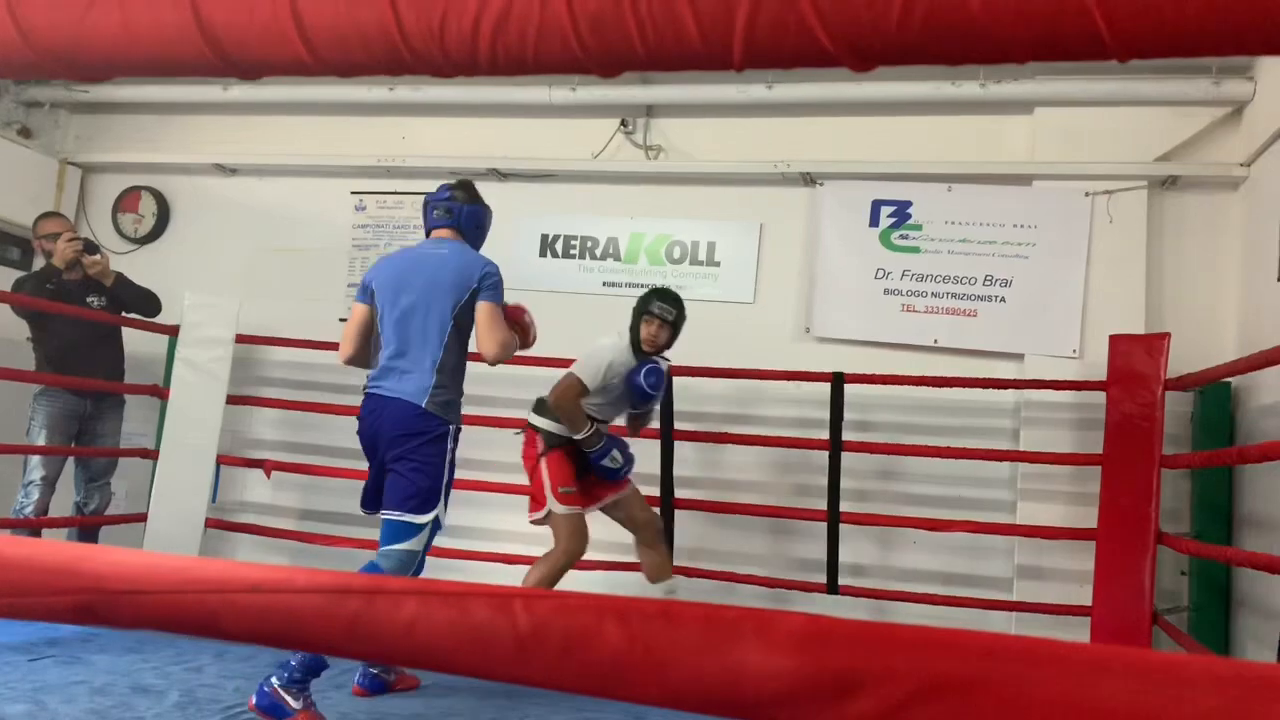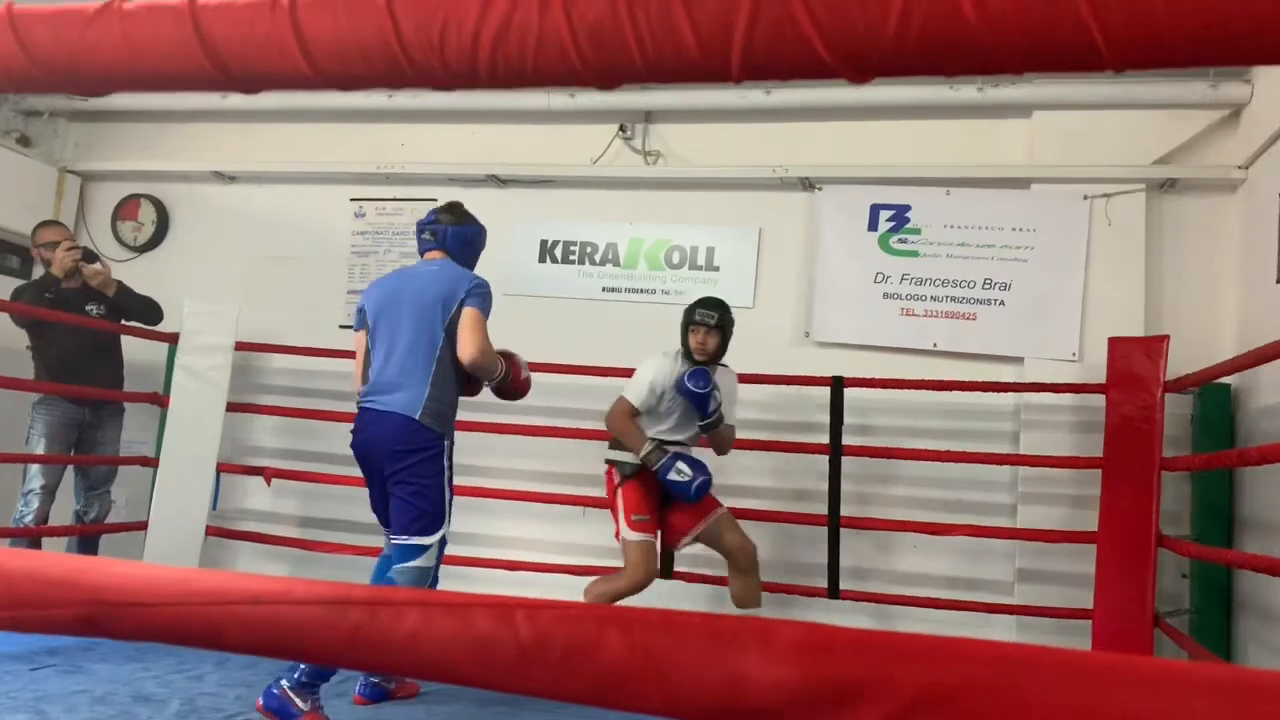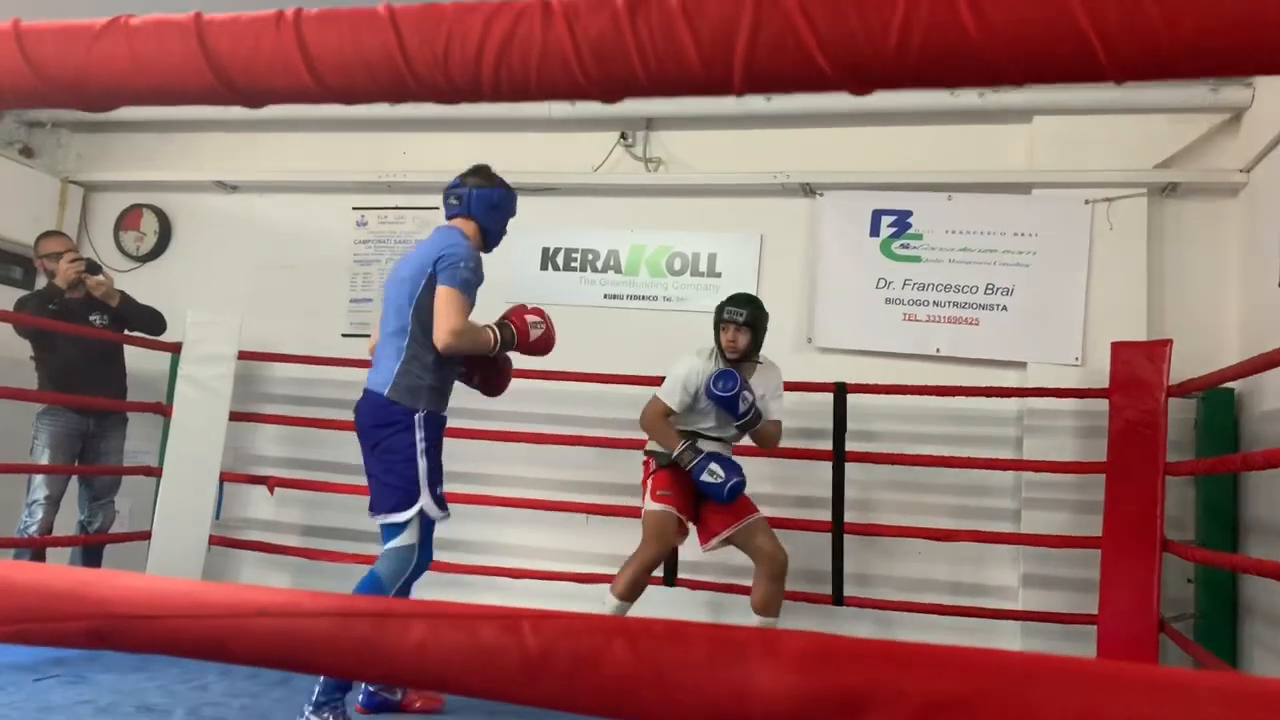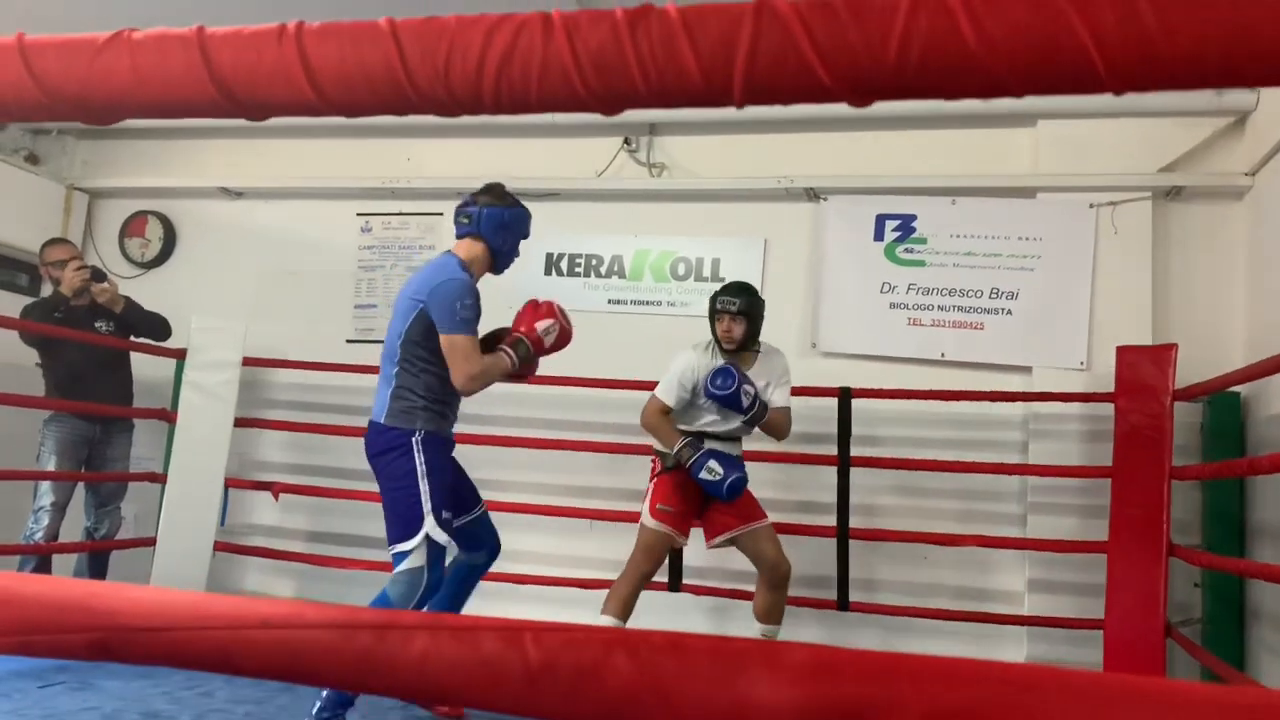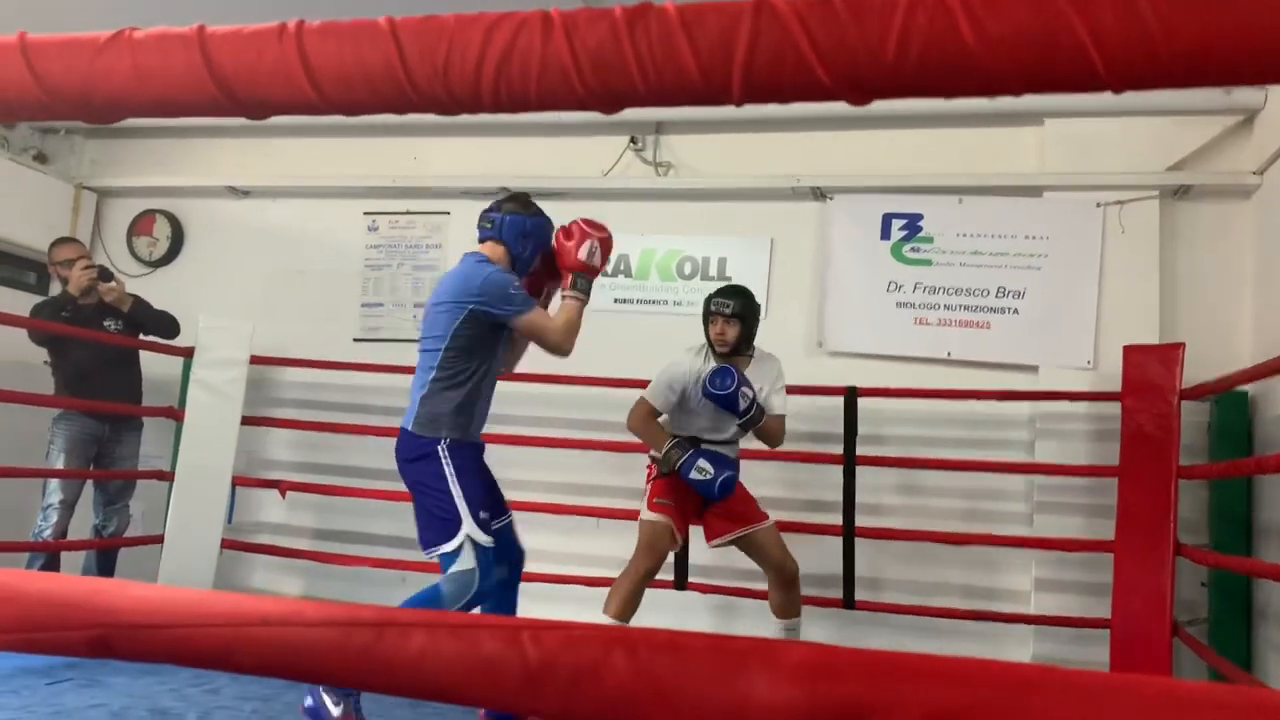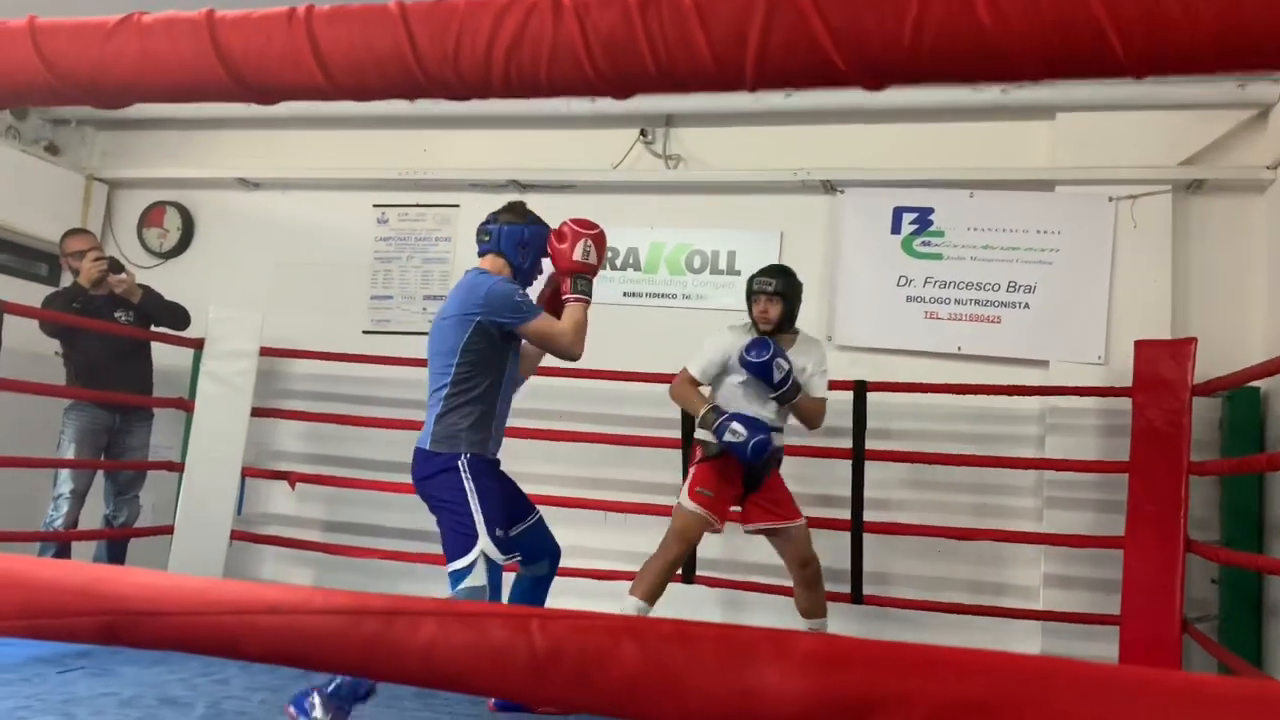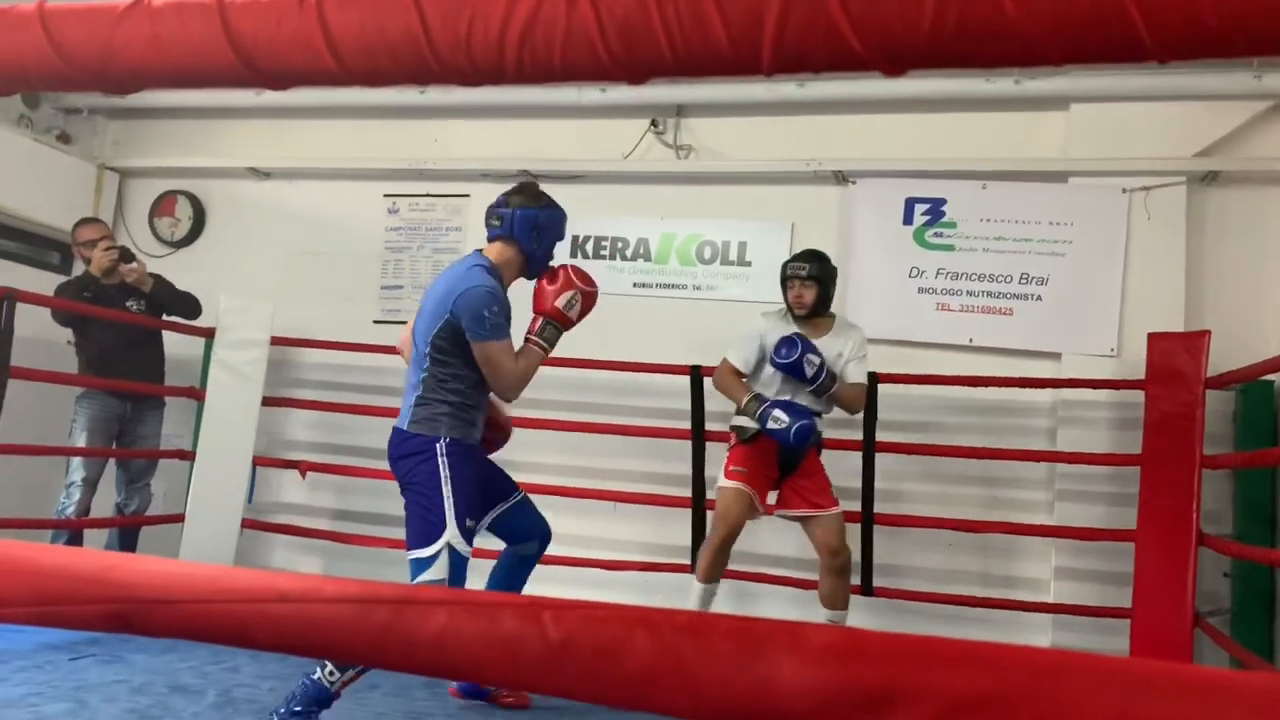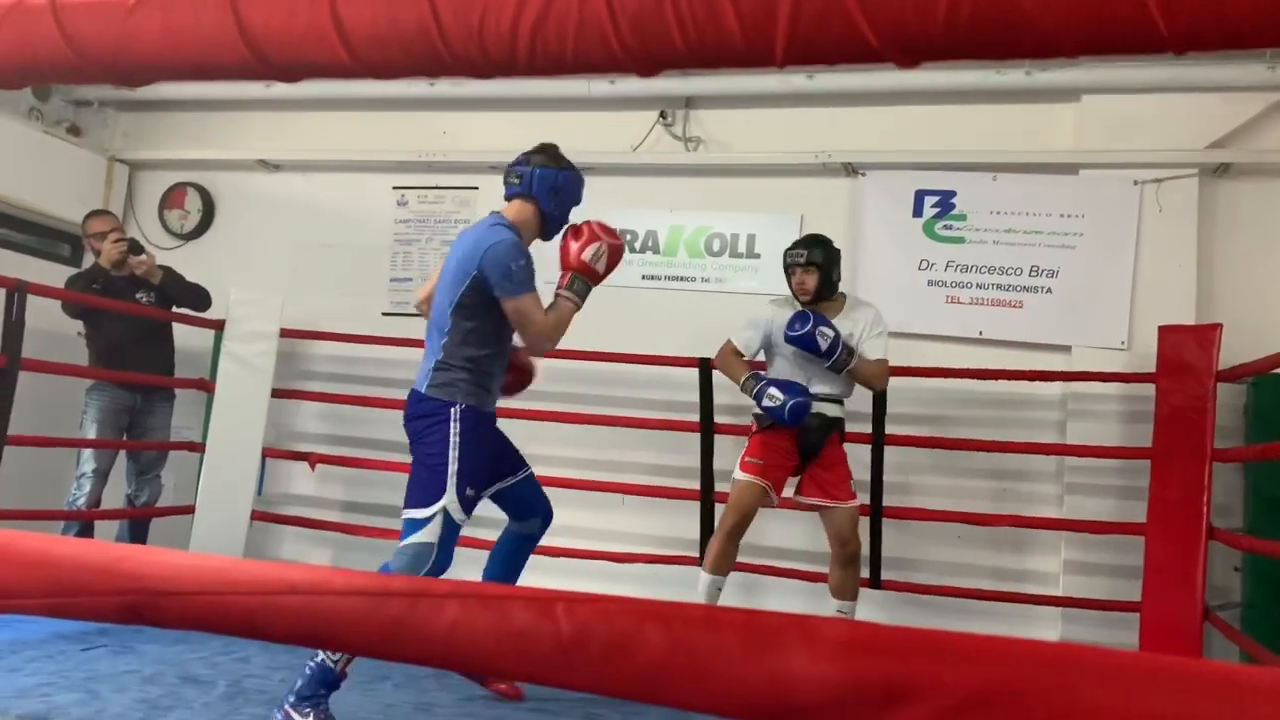
dt=0.2s
person 1, frame 1
left shoulder: (382, 267)
right shoulder: (482, 270)
left elbow: (349, 352)
right elbow: (492, 351)
right wrist: (514, 333)
left hip: (377, 410)
right hip: (426, 419)
left knee: (407, 539)
right knee: (397, 558)
left ankle: (377, 665)
person 1, frame 2
left shoulder: (378, 289)
right shoulder: (469, 285)
left elbow: (362, 376)
right elbow: (471, 354)
right wrist: (503, 371)
left hip: (370, 427)
right hip: (421, 433)
left knee: (403, 546)
right knee: (411, 575)
left ankle: (378, 674)
person 1, frame 3
left shoulder: (420, 254)
right shoulder: (459, 253)
right elbow: (448, 337)
left wrist: (465, 368)
right wrist: (505, 335)
left hip: (382, 407)
right hip: (406, 412)
left knee: (405, 545)
right knee: (405, 556)
person 1, frame 4
left shoulder: (440, 274)
right shoulder: (455, 284)
right elbow: (466, 379)
left wrist: (495, 350)
right wrist: (520, 350)
left hip: (418, 438)
right hip: (408, 438)
left knee: (480, 544)
right knee: (416, 577)
person 1, frame 5
left shoulder: (471, 277)
right shoulder: (491, 279)
left elbow: (500, 357)
right elbow: (559, 342)
left wrist: (534, 304)
right wrist: (579, 279)
left hip: (451, 444)
right hip: (437, 445)
left knee: (506, 558)
right knee: (466, 581)
person 1, frame 6
left shoulder: (483, 293)
right shoulder: (491, 291)
left elbow: (518, 370)
right elbow: (570, 347)
left wrist: (553, 300)
right wrist: (579, 281)
left hip: (472, 461)
right hip: (453, 461)
left knee: (542, 555)
right knee: (475, 599)
person 1, frame 7
left shoulder: (471, 275)
right shoulder: (480, 291)
left elbow: (409, 344)
right elbow: (507, 385)
right wrist: (550, 326)
left hip: (453, 445)
right hip: (433, 447)
left knee: (530, 535)
right knee: (437, 591)
person 1, frame 8
left shoulder: (485, 235)
right shoulder: (505, 247)
left elbow: (427, 300)
right elbow: (540, 339)
right wrist: (579, 281)
left hip: (467, 414)
right hip: (450, 414)
left knee: (533, 512)
right knee: (423, 558)
person 2, frame 1
left shoulder: (651, 366)
right shoulder: (612, 351)
left elbow: (635, 427)
right elbow: (560, 394)
left wrist: (643, 405)
right wrist: (595, 440)
left hip: (582, 447)
right hip: (550, 440)
left knee: (650, 527)
right knee: (572, 545)
person 2, frame 2
left shoulder: (725, 379)
right shoulder: (662, 367)
left elbow: (723, 446)
right elbow: (616, 418)
left wrist: (710, 414)
right wrist: (659, 459)
left hip: (673, 473)
right hip: (633, 471)
left knee: (743, 552)
right knee: (640, 573)
person 2, frame 3
left shoulder: (768, 374)
right shoulder: (696, 365)
left elbow: (771, 441)
right elbow: (650, 417)
left wrist: (746, 413)
right wrist: (693, 458)
left hip: (713, 474)
right hip: (670, 465)
left knee: (773, 558)
right knee: (655, 548)
person 2, frame 4
left shoulder: (774, 362)
right shoulder: (695, 359)
left elbow: (781, 430)
right elbow: (651, 416)
left wrist: (750, 405)
right wrist: (694, 456)
left hip: (724, 470)
right hip: (678, 465)
left knee: (777, 567)
right knee: (644, 562)
person 2, frame 5
left shoulder: (768, 368)
right shoulder: (689, 363)
left elbow: (775, 437)
right elbow: (638, 418)
left wrist: (748, 409)
right wrist: (682, 458)
left hip: (721, 475)
right hip: (675, 470)
left knee: (784, 567)
right knee: (646, 559)
person 2, frame 6
left shoulder: (811, 351)
right shoulder: (731, 340)
left elbow: (815, 418)
right elbow: (681, 385)
left wrist: (785, 385)
right wrist: (719, 421)
left hip: (763, 463)
right hip: (717, 455)
left knee: (807, 564)
right knee: (677, 545)
person 2, frame 7
left shoulder: (850, 337)
right shoulder: (768, 326)
left elbow: (855, 404)
right elbow: (723, 375)
left wrist: (820, 377)
right wrist: (761, 408)
left hip: (803, 447)
right hip: (756, 439)
left knee: (837, 553)
right knee: (724, 531)
person 2, frame 8
left shoulder: (865, 316)
right shoulder: (777, 312)
left elbow: (879, 380)
right elbow: (725, 356)
left wrist: (836, 351)
right wrist: (757, 385)
left hip: (825, 433)
right hip: (776, 426)
left knee: (847, 543)
right knee: (734, 518)
person 3, frame 1
left shoulder: (108, 281)
right shoulder: (32, 284)
left elbow: (152, 307)
right elbow: (23, 308)
left wrist: (110, 278)
right wrist: (57, 265)
left hip: (106, 400)
right hip: (56, 397)
left knee: (95, 496)
right knee: (37, 488)
person 3, frame 2
left shoulder: (108, 289)
right shoulder: (30, 293)
left elbow: (153, 314)
right elbow: (21, 317)
left wrist: (112, 289)
right wrist: (55, 274)
left hip: (105, 409)
right hip: (55, 405)
left knee: (94, 504)
right knee: (36, 498)
person 3, frame 3
left shoulder: (110, 299)
right shoulder: (34, 303)
left elbow: (156, 325)
right elbow: (24, 328)
left wrist: (115, 300)
right wrist: (59, 285)
left hip: (109, 419)
right hip: (59, 416)
left knee: (99, 514)
right knee: (41, 507)
person 3, frame 4
left shoulder: (116, 305)
right shoulder: (40, 311)
left elbow: (161, 330)
right elbow: (30, 336)
left wrist: (120, 305)
right wrist: (64, 294)
left hip: (115, 425)
right hip: (66, 422)
left knee: (105, 521)
right knee: (47, 514)
person 3, frame 5
left shoulder: (125, 303)
right shoulder: (50, 309)
left elbow: (170, 328)
right elbow: (38, 335)
left wrist: (127, 304)
right wrist: (72, 292)
left hip: (124, 423)
right hip: (75, 420)
left knee: (113, 518)
right knee: (55, 511)
person 3, frame 6
left shoulder: (137, 294)
right shoulder: (62, 301)
left elbow: (181, 320)
right elbow: (49, 327)
left wrist: (137, 296)
right wrist: (82, 285)
left hip: (135, 415)
right hip: (86, 411)
left knee: (124, 508)
right knee: (67, 501)
person 3, frame 7
left shoulder: (149, 283)
right shoulder: (75, 290)
left elbow: (192, 309)
right elbow: (61, 316)
left wrist: (148, 285)
right wrist: (94, 274)
left hip: (146, 403)
right hip: (98, 399)
left knee: (135, 496)
right knee: (79, 489)
person 3, frame 8
left shoulder: (158, 275)
right shoulder: (85, 281)
left elbow: (202, 301)
right elbow: (71, 308)
left wrist: (157, 277)
right wrist: (103, 266)
left hip: (156, 395)
right hip: (108, 391)
left knee: (146, 488)
right knee: (89, 480)
